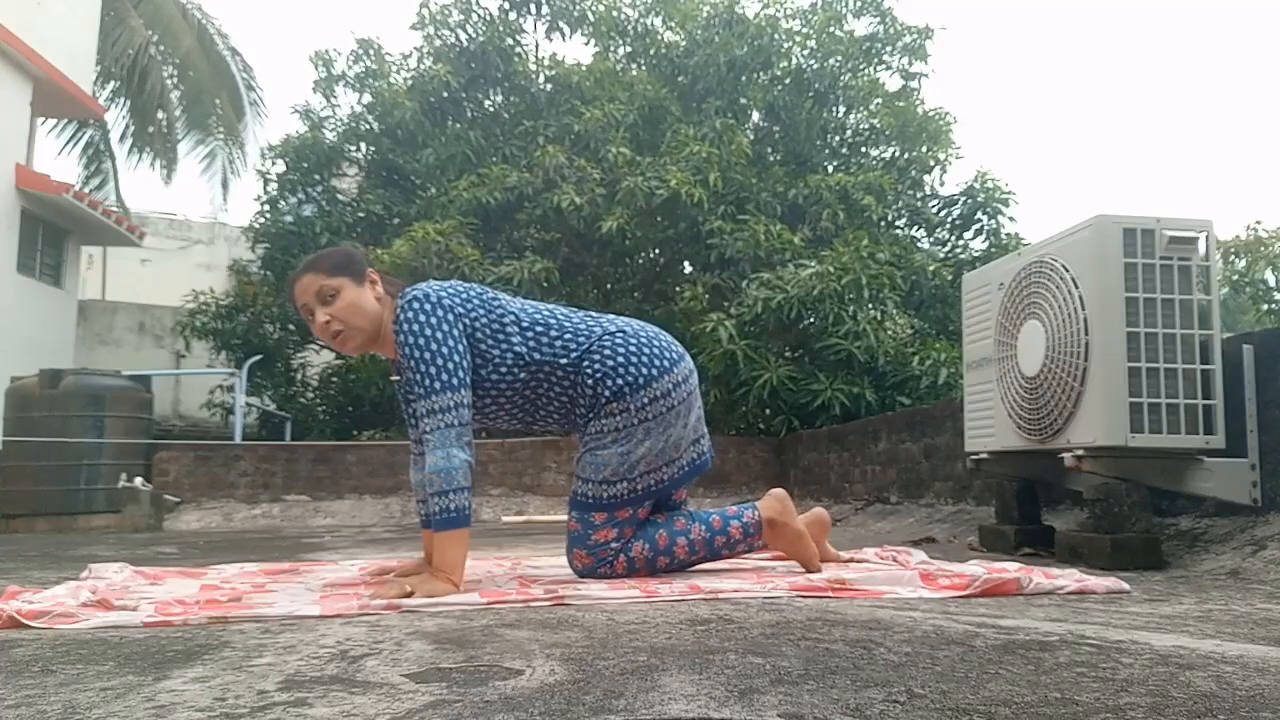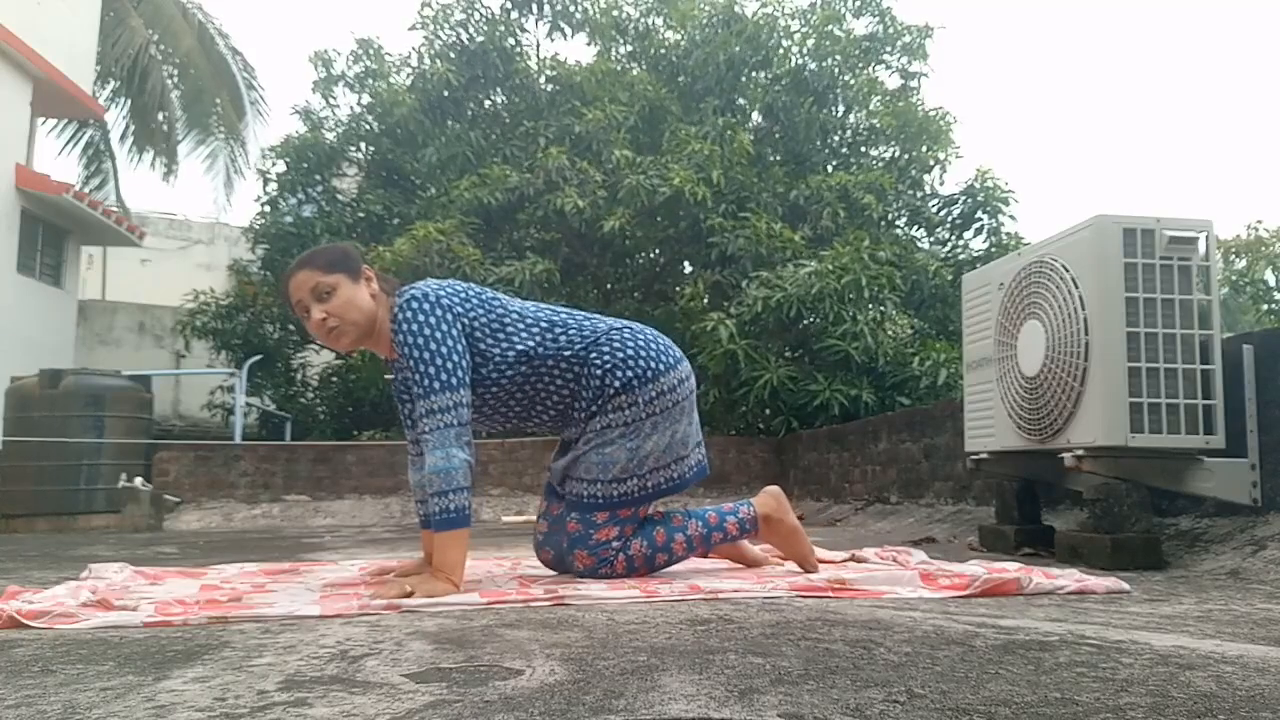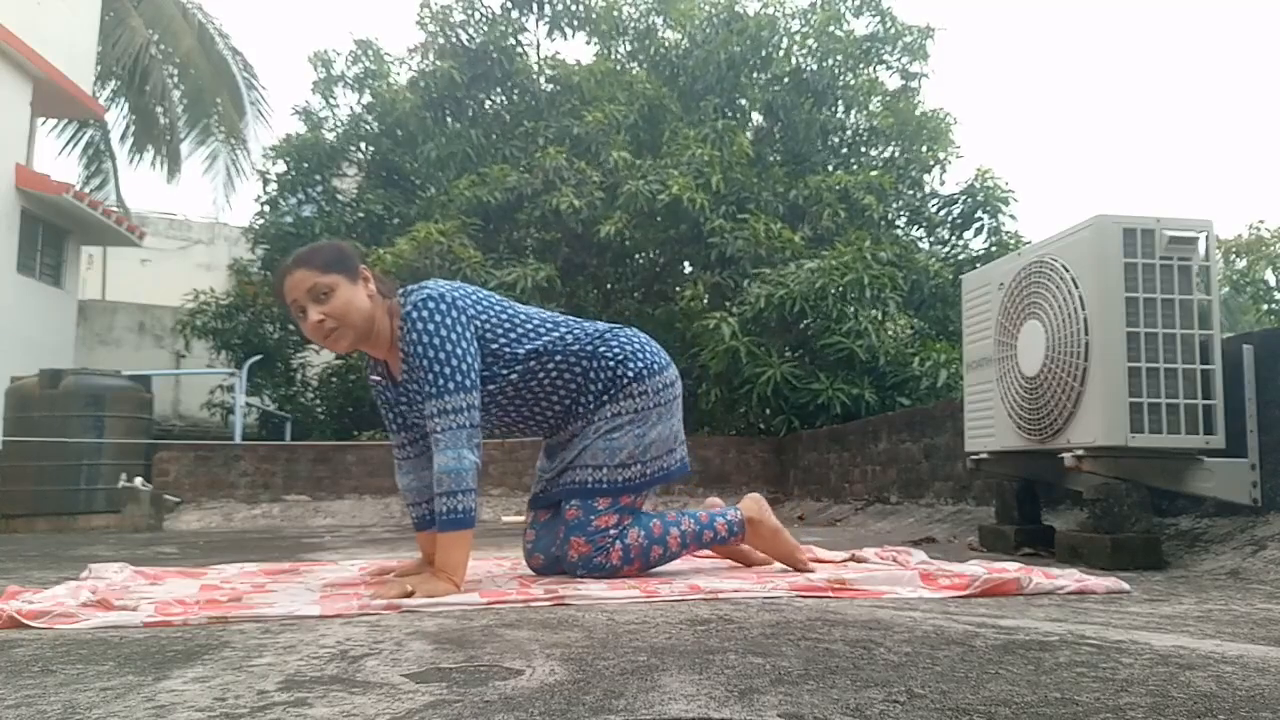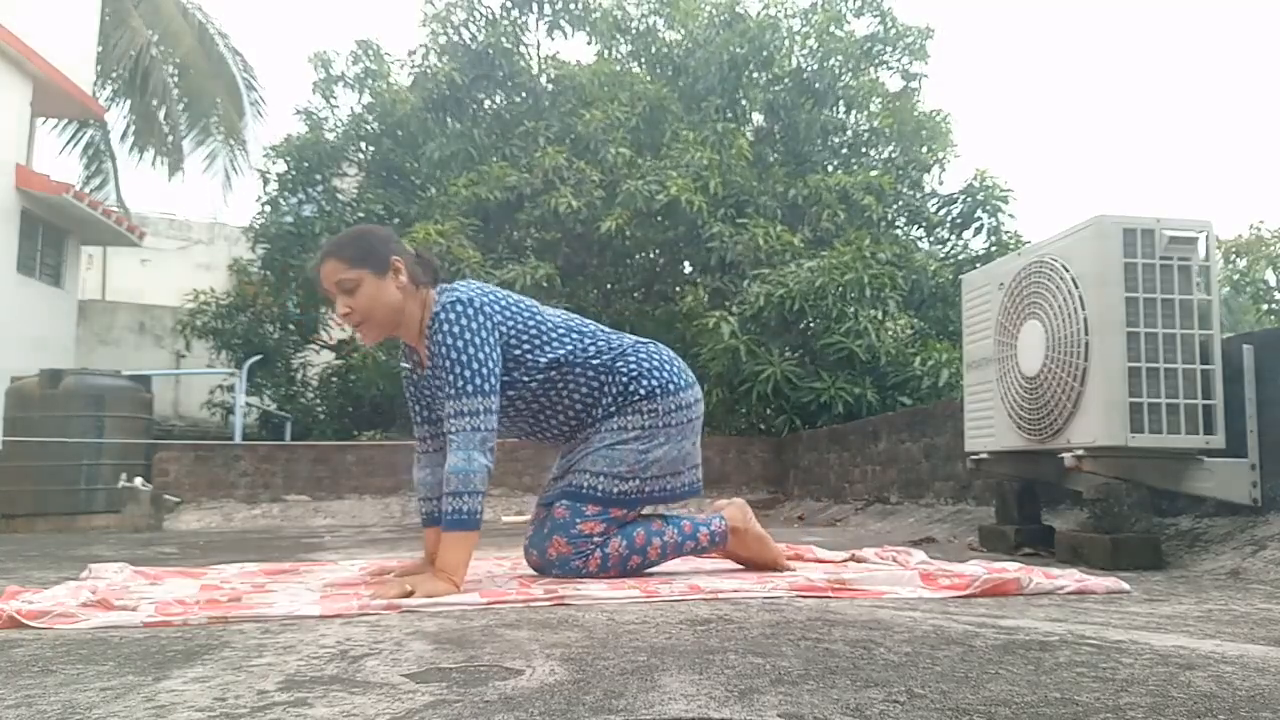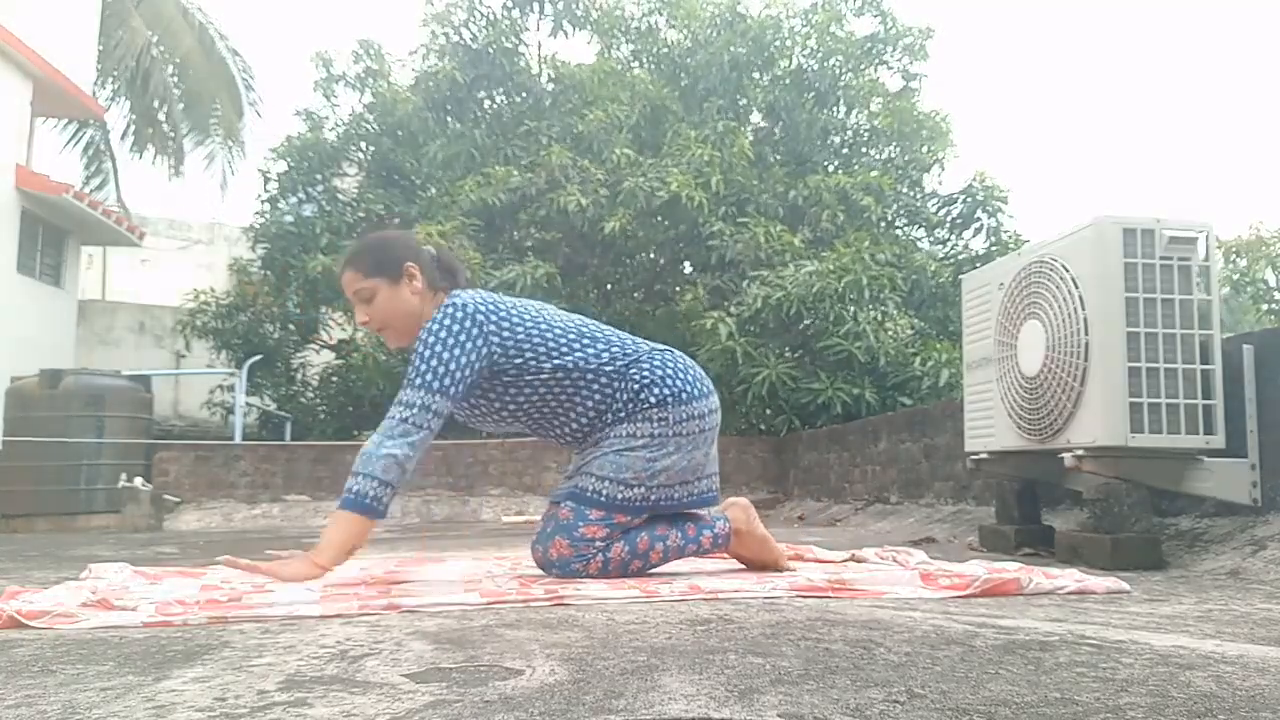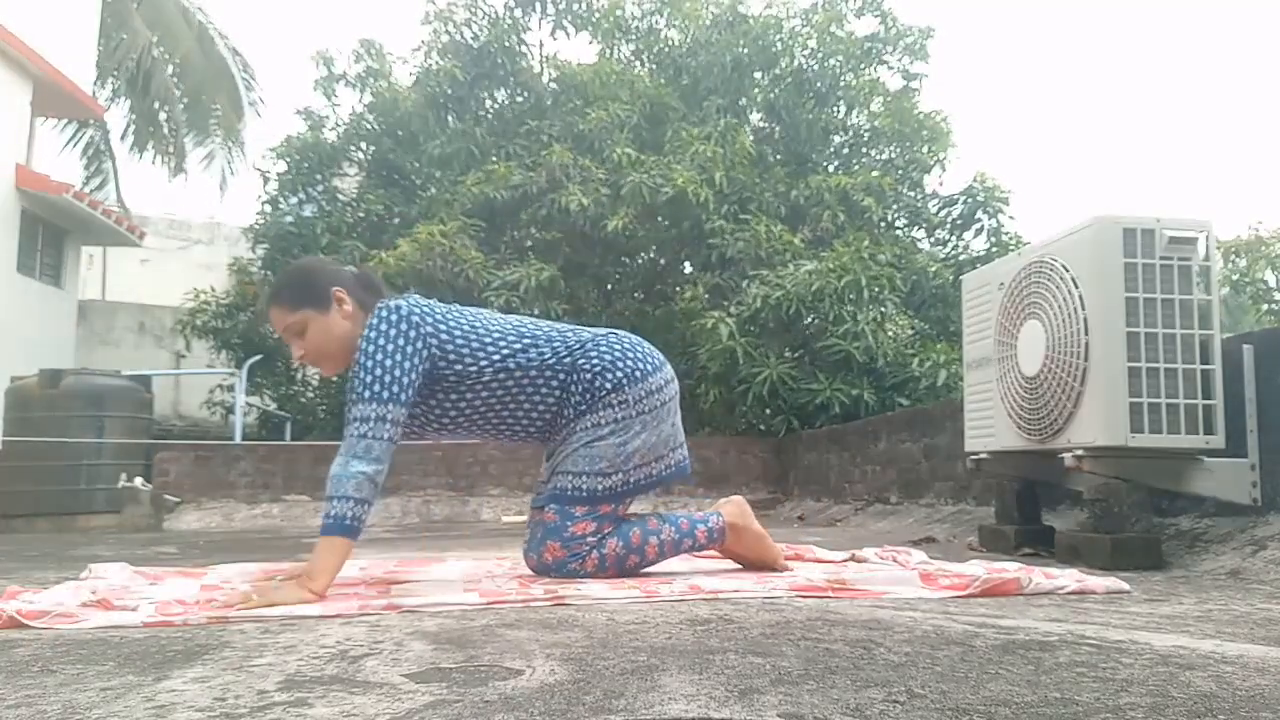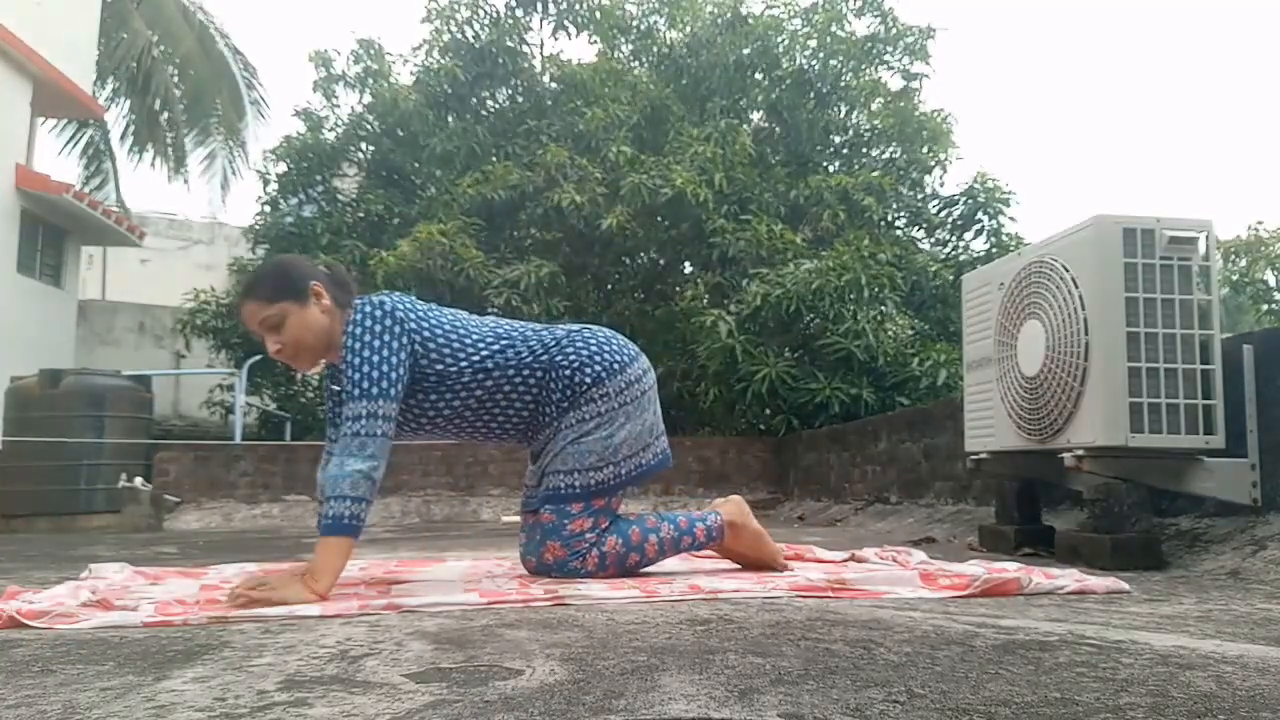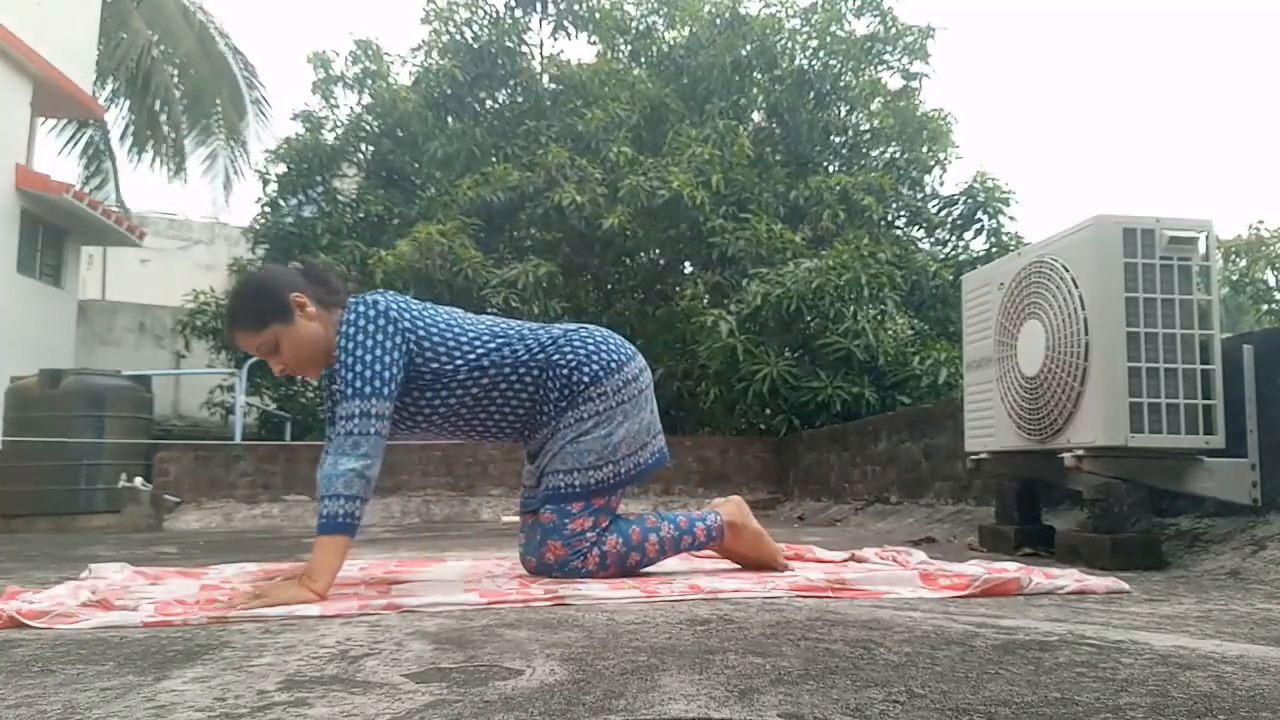
dt=0.4s
person 1, frame 1
left shoulder: (420, 308)
right shoulder: (405, 355)
left elbow: (449, 440)
right elbow: (426, 452)
left wrist: (446, 575)
right wrist: (430, 558)
left hip: (636, 378)
right hip: (644, 380)
left knee: (595, 554)
right knee: (651, 529)
left ankle: (767, 518)
right ankle: (801, 528)
person 1, frame 2
left shoulder: (418, 308)
right shoulder: (401, 354)
left elbow: (447, 438)
right elbow: (425, 451)
left wrist: (446, 575)
right wrist: (431, 557)
left hip: (636, 377)
right hip: (613, 393)
left knee: (593, 554)
right knee: (554, 545)
left ankle: (755, 514)
right ankle: (716, 534)
person 1, frame 3
left shoulder: (428, 309)
right shoulder: (382, 368)
left elbow: (456, 439)
right elbow: (413, 457)
left wrist: (448, 575)
right wrist: (430, 557)
left hip: (630, 380)
right hip: (583, 413)
left knee: (586, 551)
right knee: (545, 553)
left ankle: (741, 520)
right ankle: (705, 525)
person 1, frame 4
left shoulder: (458, 310)
right shoulder: (413, 354)
left elbow: (470, 441)
right elbow: (433, 451)
left wrist: (448, 575)
right wrist: (434, 557)
left hip: (651, 397)
right hip: (601, 420)
left knee: (563, 554)
right knee: (545, 550)
left ankle: (726, 529)
right ankle: (711, 526)
person 1, frame 5
left shoulder: (458, 317)
right shoulder: (444, 339)
left elbow: (402, 436)
right elbow: (403, 438)
left wrist: (319, 560)
right wrist: (334, 547)
left hip: (665, 402)
right hip: (632, 415)
left knee: (563, 553)
right knee: (562, 544)
left ankle: (725, 530)
right ankle: (717, 520)
person 1, frame 6
left shoulder: (392, 323)
right shoulder: (374, 363)
left elbow: (366, 454)
right elbow: (360, 456)
left wrist: (313, 584)
right wrist: (314, 565)
left hip: (623, 385)
right hip: (601, 401)
left knee: (559, 554)
right knee: (553, 544)
left ankle: (722, 524)
right ankle: (716, 523)
person 1, frame 7
left shoulder: (373, 320)
right shoulder: (342, 372)
left elbow: (363, 451)
right elbow: (339, 462)
left wrist: (317, 583)
right wrist: (313, 568)
left hip: (602, 379)
right hip: (569, 406)
left knee: (559, 555)
right knee: (544, 550)
left ankle: (720, 524)
right ankle: (710, 522)
person 1, frame 8
left shoulder: (367, 319)
right shoulder: (341, 369)
left elbow: (357, 450)
right elbow: (338, 459)
left wrist: (315, 582)
right wrist: (312, 567)
left hip: (597, 377)
right hip: (565, 406)
left knee: (559, 555)
right knee: (543, 552)
left ankle: (720, 524)
right ankle: (709, 523)
